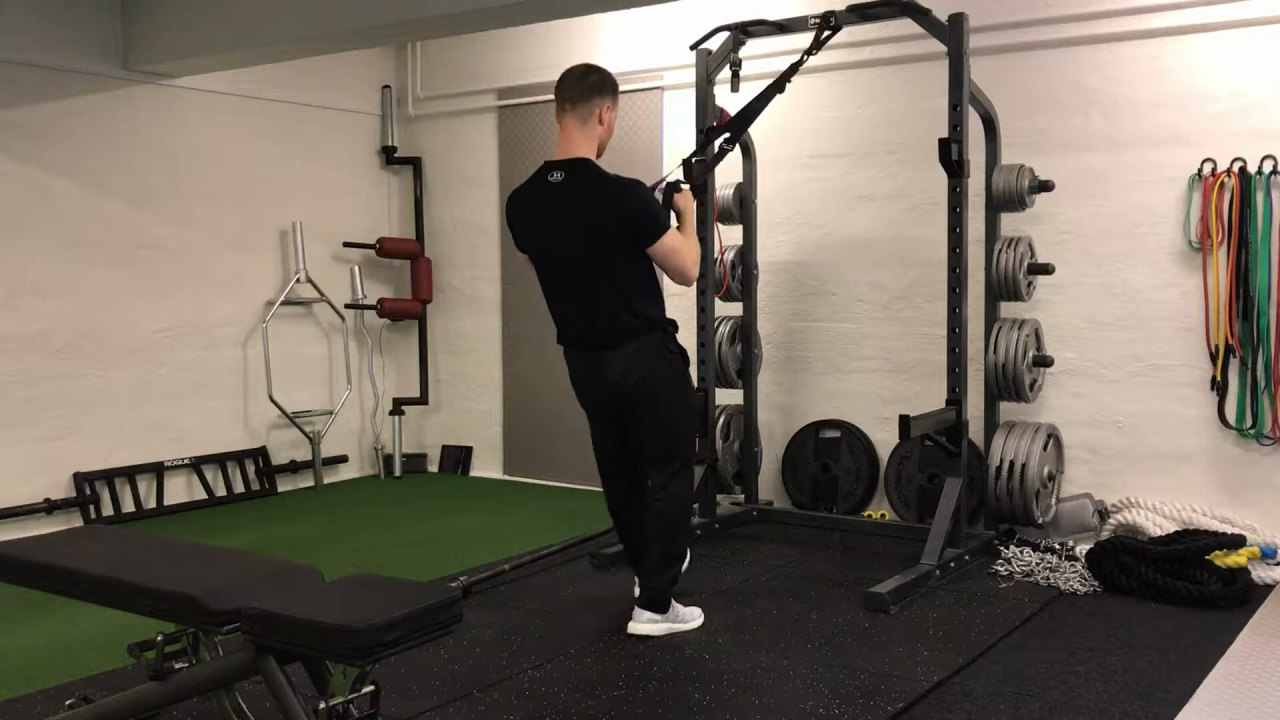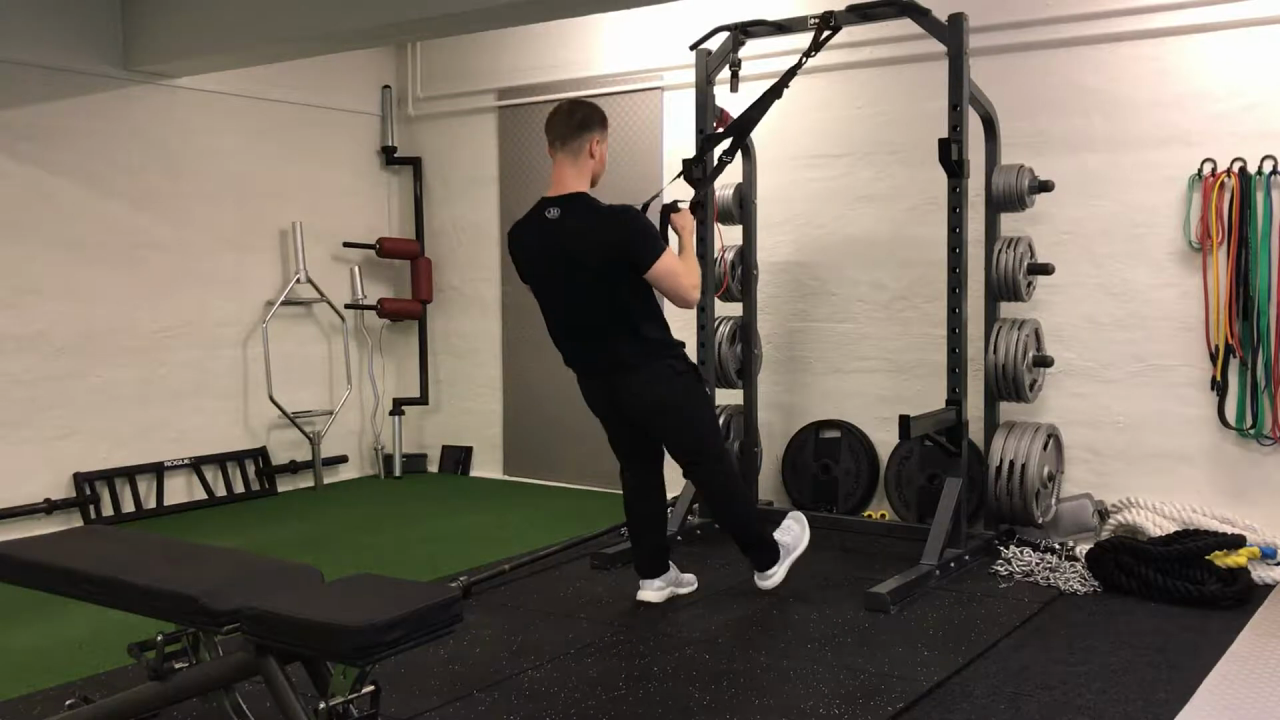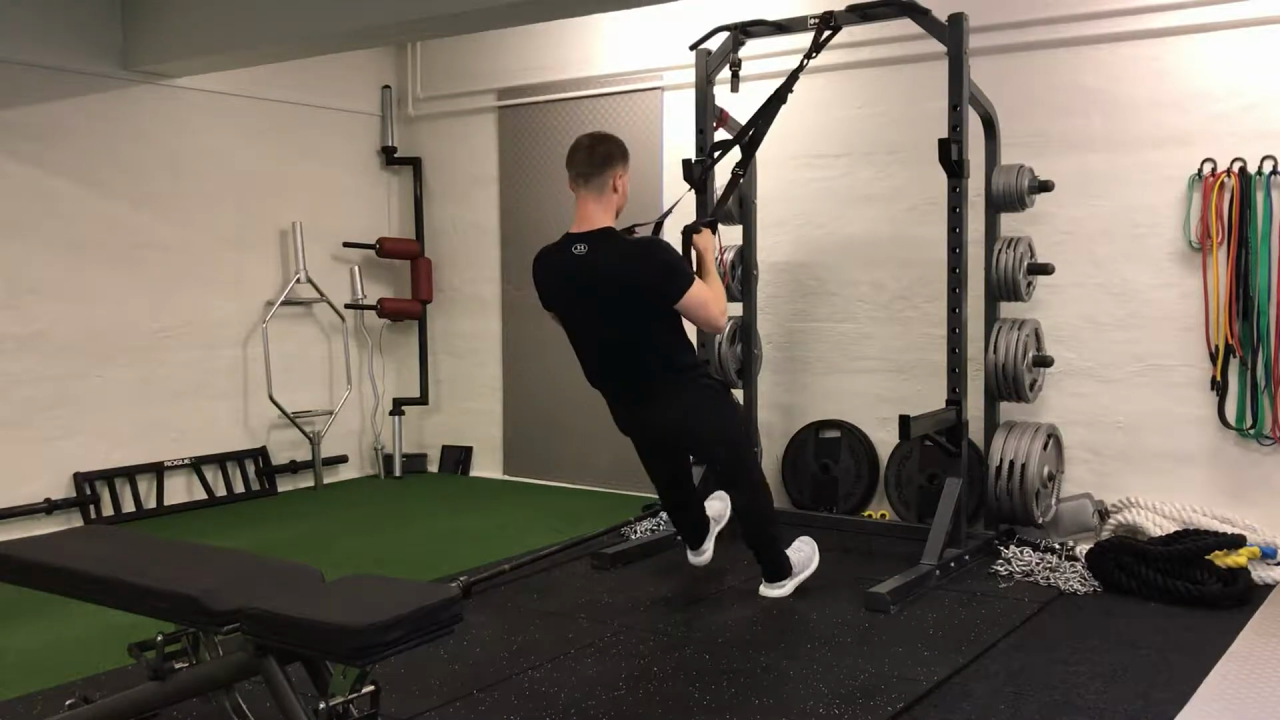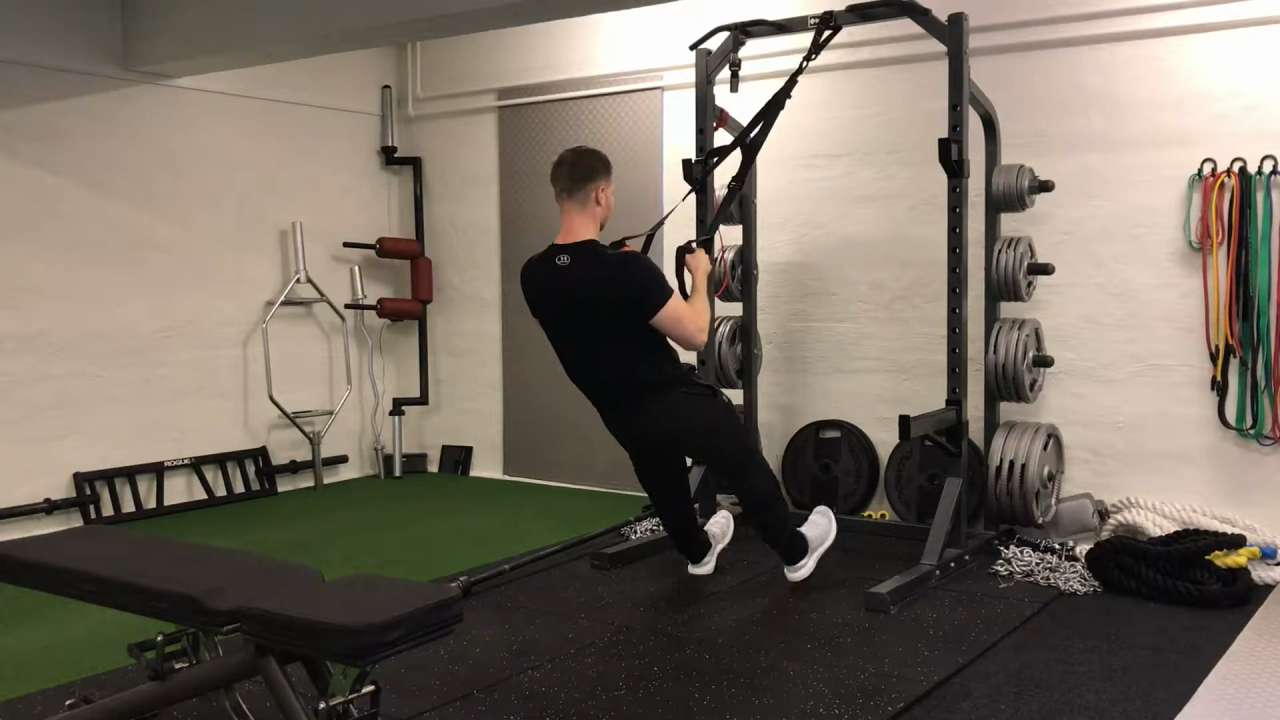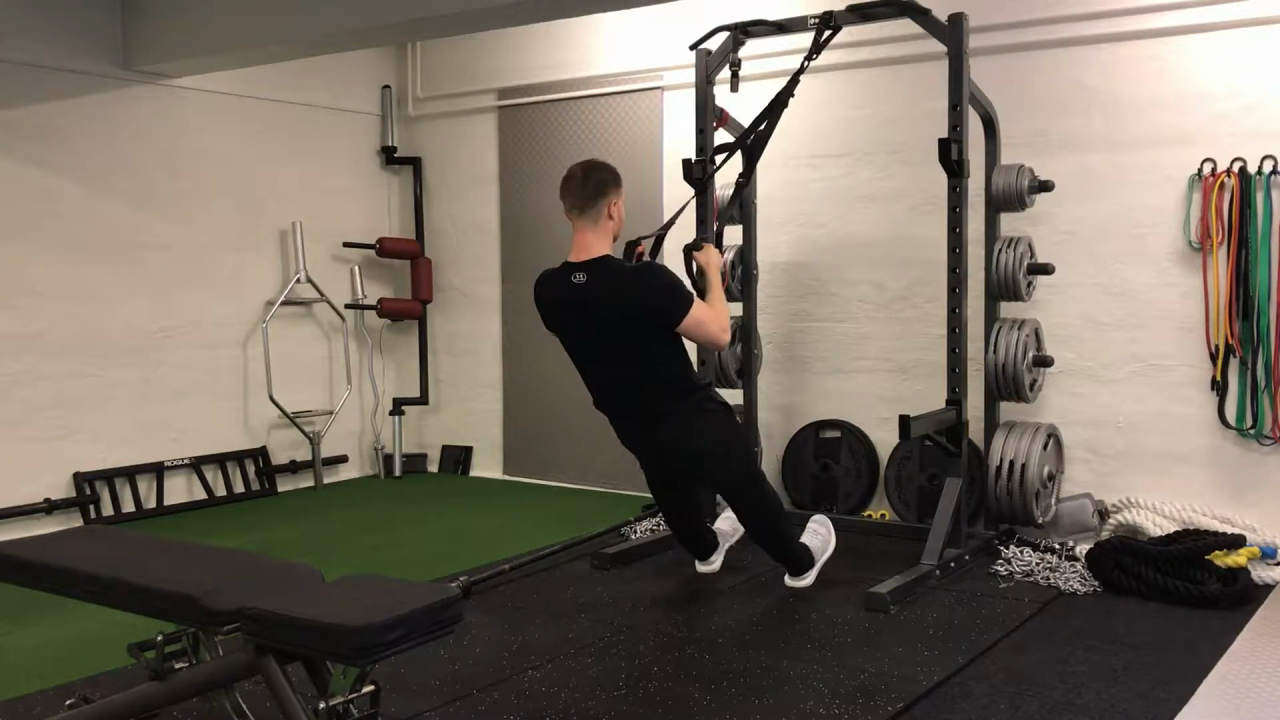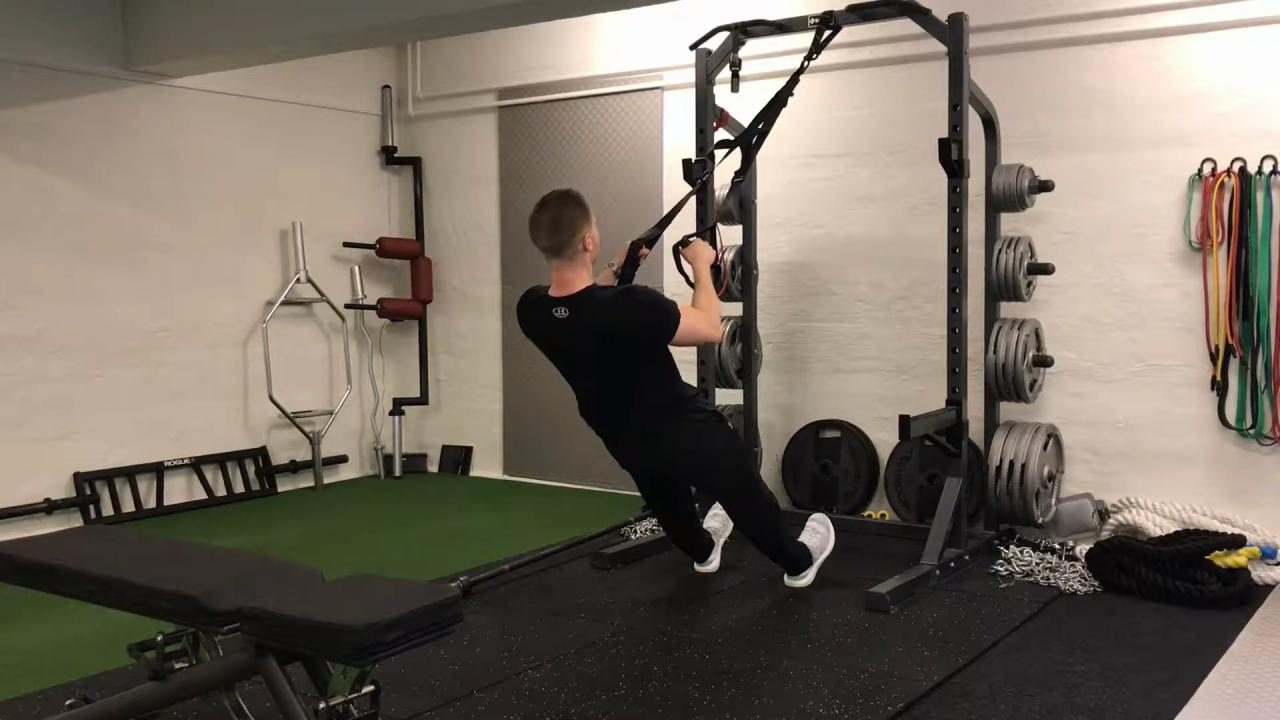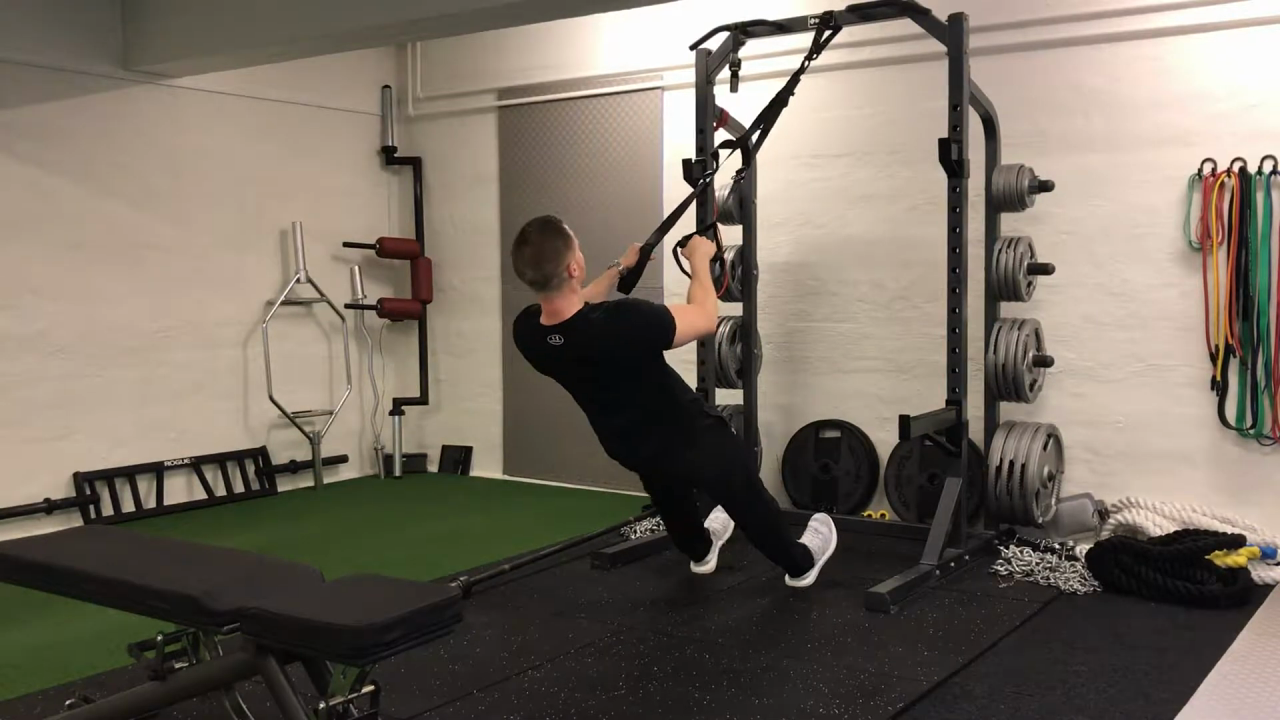
dt=0.5s
person 1, frame 1
left shoulder: (523, 202)
right shoulder: (623, 196)
right elbow: (686, 270)
right wrist: (686, 215)
left hip: (584, 359)
right hip: (644, 355)
left knee: (620, 472)
right knee: (669, 476)
left ankle: (653, 570)
right ankle: (655, 605)
person 1, frame 2
left shoulder: (524, 236)
right shoulder: (620, 224)
right elbow: (687, 292)
right wrist: (686, 235)
left hip: (596, 381)
right hip: (654, 373)
left knee: (639, 468)
right knee: (712, 468)
left ankle: (654, 573)
right ankle: (767, 559)
person 1, frame 3
left shoulder: (548, 267)
right shoulder: (647, 256)
right elbow: (715, 318)
right wrist: (707, 257)
left hip: (627, 407)
right hip: (686, 399)
left knee: (667, 457)
right knee: (741, 476)
left ankle: (697, 538)
right ankle: (778, 571)
person 1, frame 4
left shoulder: (535, 277)
right shoulder: (626, 270)
right elbow: (695, 335)
right wrist: (700, 277)
left hip: (622, 415)
right hip: (676, 404)
left knee: (663, 480)
right knee: (746, 467)
left ankle: (699, 551)
right ankle: (796, 552)
person 1, frame 5
left shoulder: (549, 291)
right shoulder: (646, 281)
right elbow: (719, 335)
right wrist: (712, 271)
left hip: (634, 427)
right hip: (692, 420)
left knee: (672, 484)
right knee: (747, 491)
left ankle: (705, 548)
right ankle: (799, 563)
person 1, frame 6
left shoulder: (531, 312)
right shoulder: (631, 307)
right elbow: (710, 328)
left wrist: (615, 269)
right wrist: (701, 265)
left hip: (624, 440)
right hip: (685, 434)
left knee: (664, 486)
right knee: (743, 493)
left ankle: (703, 549)
right ankle: (798, 561)
person 1, frame 7
left shoulder: (526, 333)
right shoulder: (624, 321)
right elbow: (705, 318)
left wrist: (618, 268)
right wrist: (699, 261)
left hip: (630, 446)
right hip: (689, 439)
left knee: (669, 479)
right knee: (742, 493)
left ankle: (699, 550)
right ankle: (800, 562)
